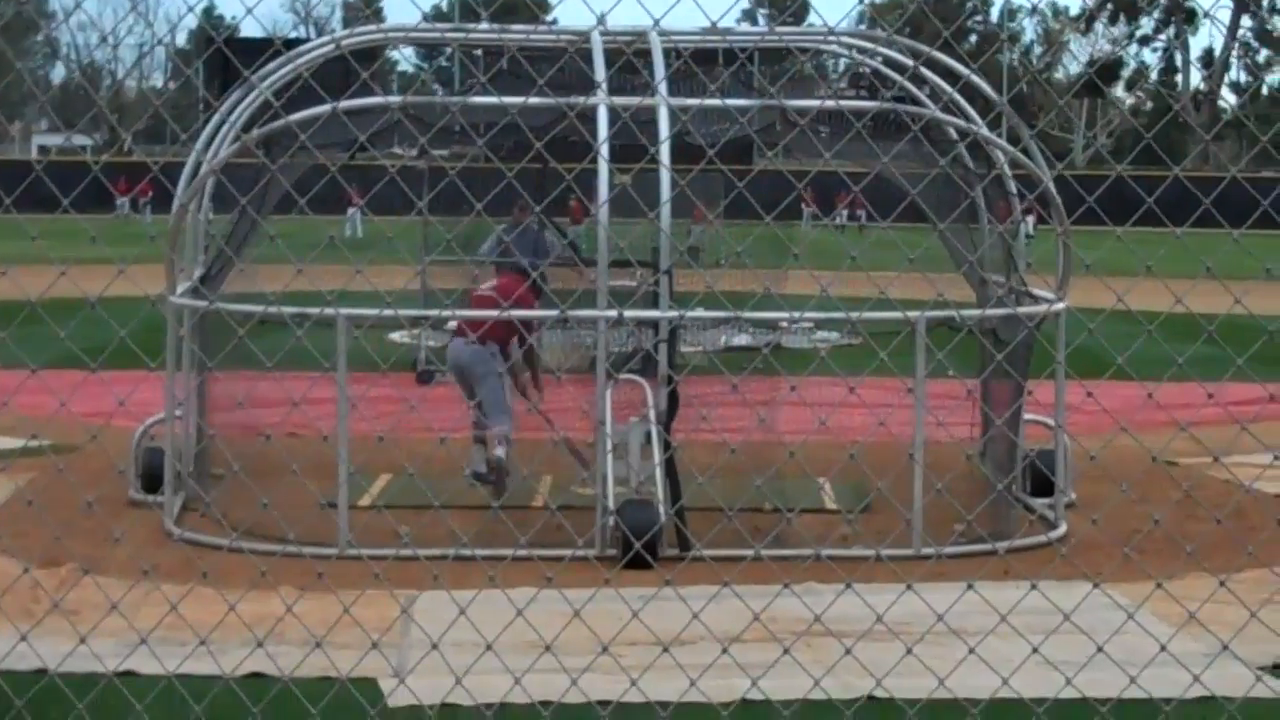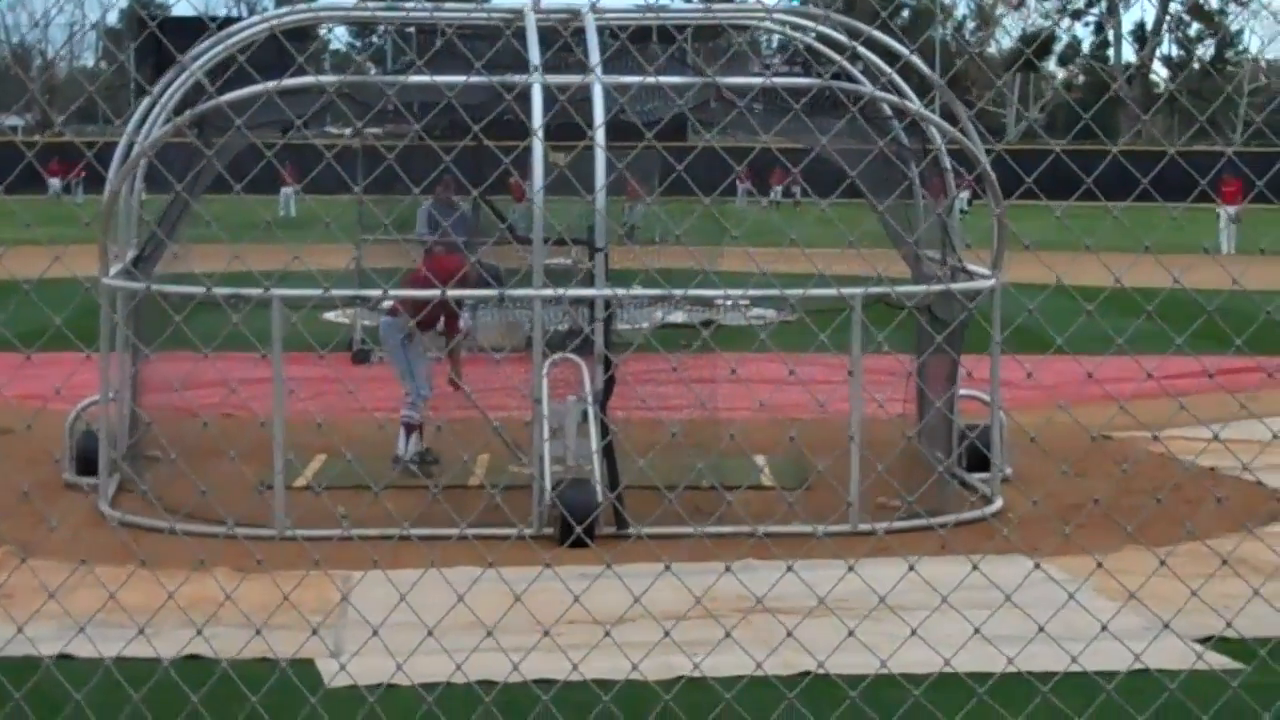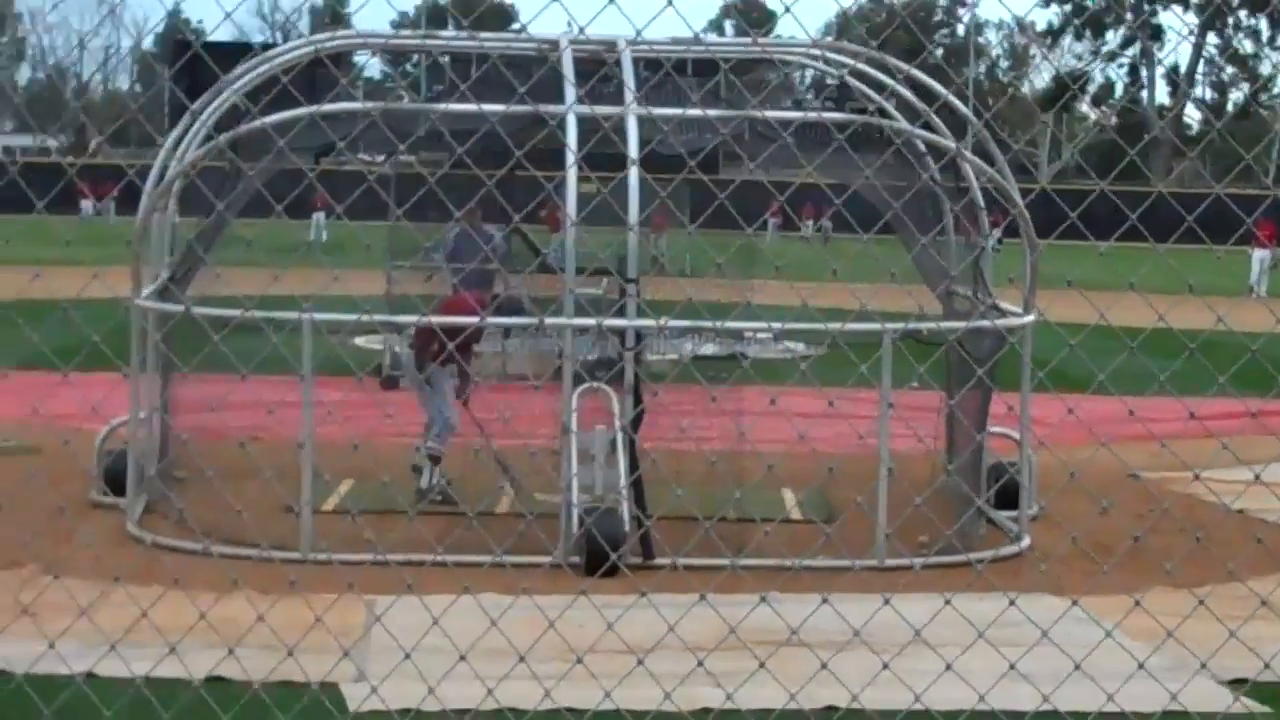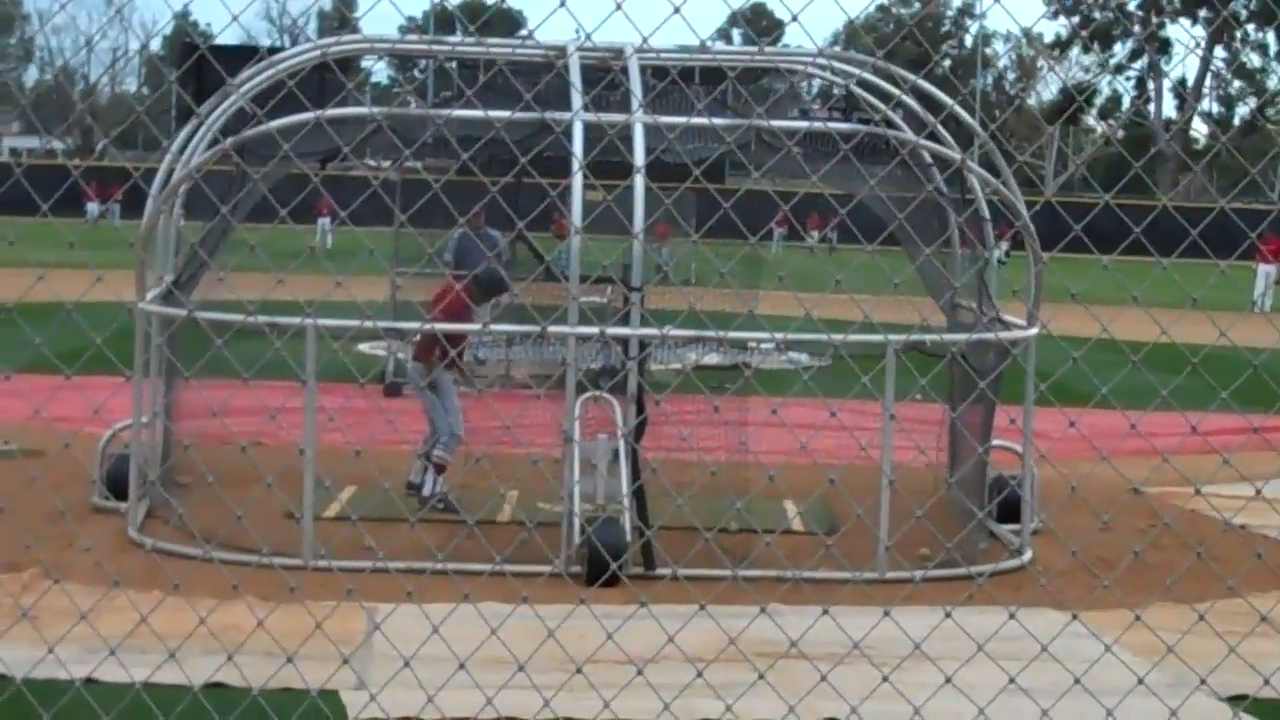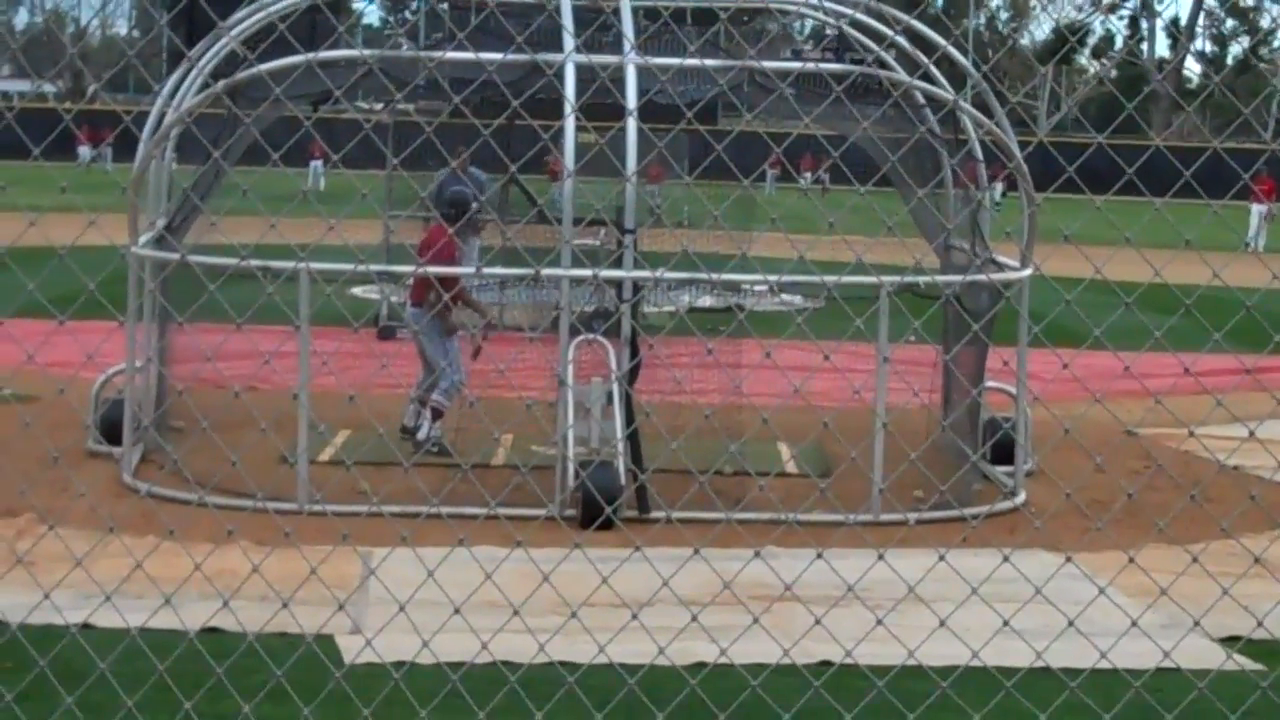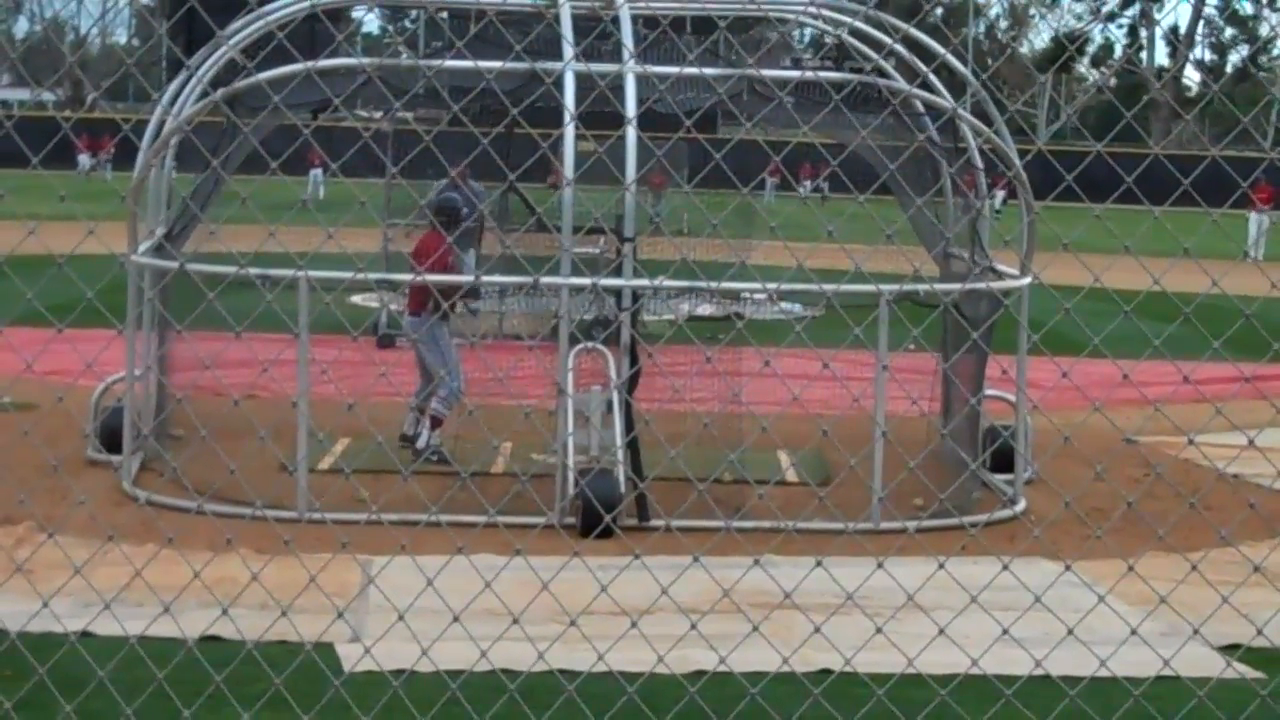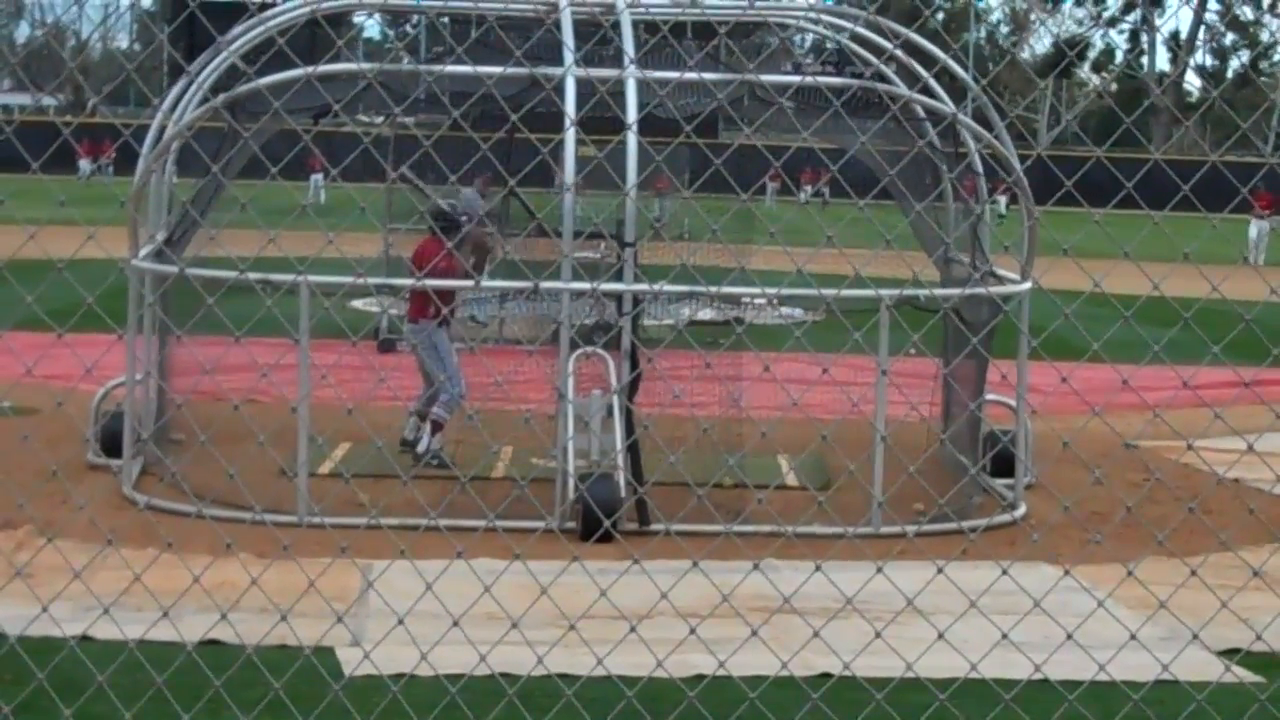
dt=0.5s
person 1, frame 1
left shoulder: (490, 285)
right shoulder: (522, 291)
right elbow: (526, 341)
left wrist: (516, 377)
right wrist: (535, 379)
left hip: (456, 347)
right hip: (480, 350)
left knee: (482, 410)
right knee: (500, 414)
left ankle: (480, 467)
right ankle: (498, 458)
person 1, frame 2
left shoulder: (457, 288)
right shoulder: (453, 266)
left elbow: (452, 331)
right elbow: (413, 282)
left wrist: (455, 370)
right wrist: (410, 322)
left hip: (412, 328)
right hip: (400, 324)
left knee: (422, 390)
right knee: (417, 391)
left ankle: (416, 447)
right ankle: (404, 454)
person 1, frame 3
left shoulder: (481, 311)
right shoulder: (469, 307)
left elbow: (465, 347)
right elbow: (425, 330)
left wrist: (465, 382)
right wrist: (421, 370)
left hip: (439, 361)
right hip: (424, 361)
left knee: (440, 417)
right knee: (446, 420)
left ankle: (423, 464)
right ankle: (428, 485)
person 1, frame 4
left shoulder: (462, 297)
right shoulder: (454, 297)
right elbow: (429, 334)
left wrist: (459, 366)
right wrist: (430, 374)
left hip: (437, 369)
right hip: (430, 370)
left knee: (440, 428)
right knee: (453, 431)
left ankle: (417, 481)
right ankle: (431, 492)
person 1, frame 5
left shoulder: (445, 236)
right shoulder: (441, 239)
left elbow: (452, 283)
right elbow: (430, 284)
left wrist: (479, 309)
right wrist: (445, 319)
left hip: (423, 313)
right hip: (428, 314)
left knee: (434, 372)
right knee: (454, 377)
left ankle: (411, 424)
right ankle: (427, 436)
person 1, frame 6
left shoulder: (442, 243)
right shoulder: (434, 245)
left elbow: (445, 283)
right elbow: (427, 288)
left wrist: (462, 284)
right wrist: (463, 283)
left hip: (425, 319)
right hip: (426, 321)
left knee: (432, 380)
right knee: (452, 385)
left ankle: (410, 432)
right ankle: (425, 445)
person 1, frame 7
left shoulder: (442, 248)
right shoulder: (431, 249)
left elbow: (469, 275)
right elbow: (454, 277)
left wrist: (480, 253)
right wrist: (468, 246)
left hip: (427, 326)
right hip: (427, 328)
left knee: (435, 385)
right knee: (454, 390)
left ankle: (411, 436)
right ankle: (427, 449)
